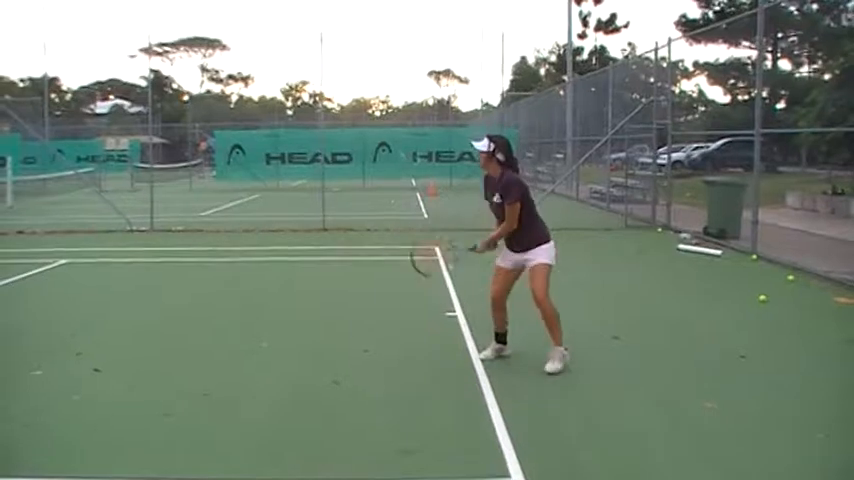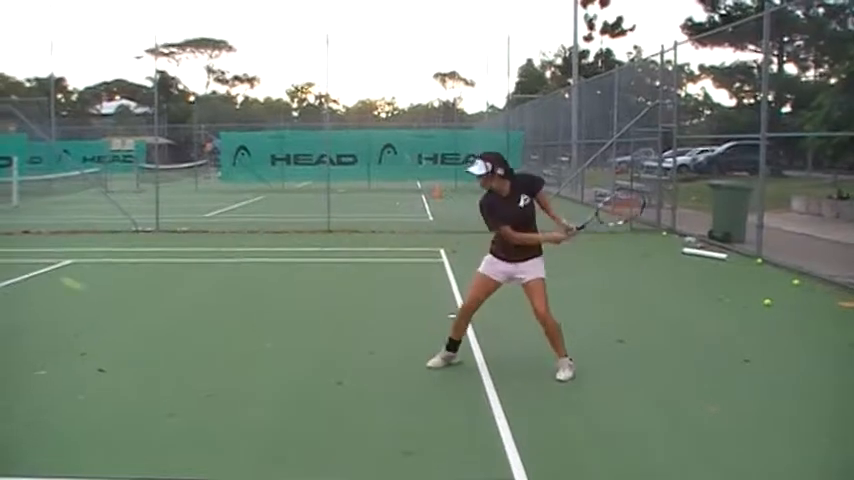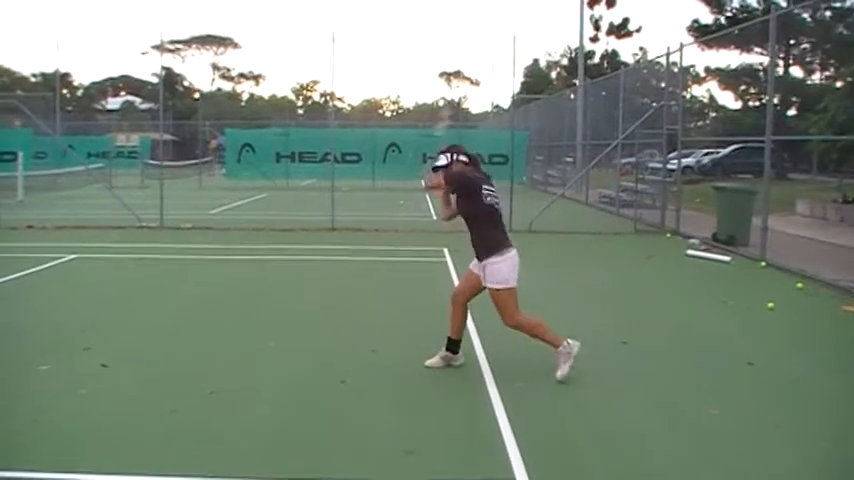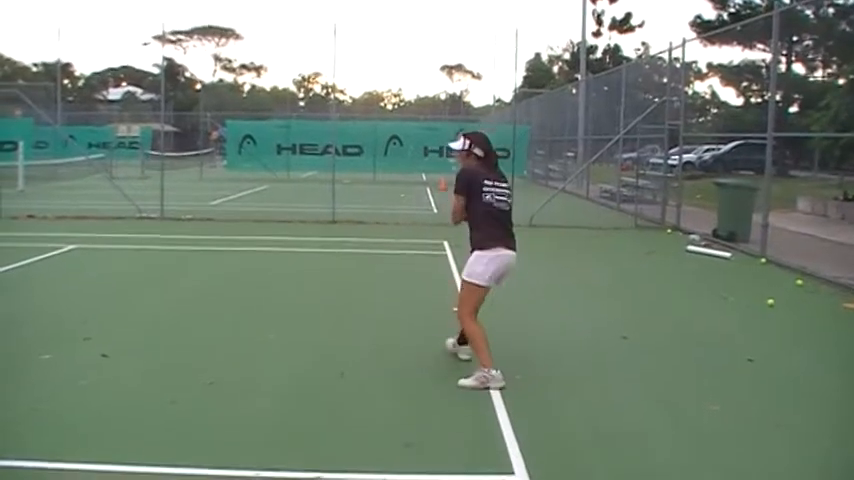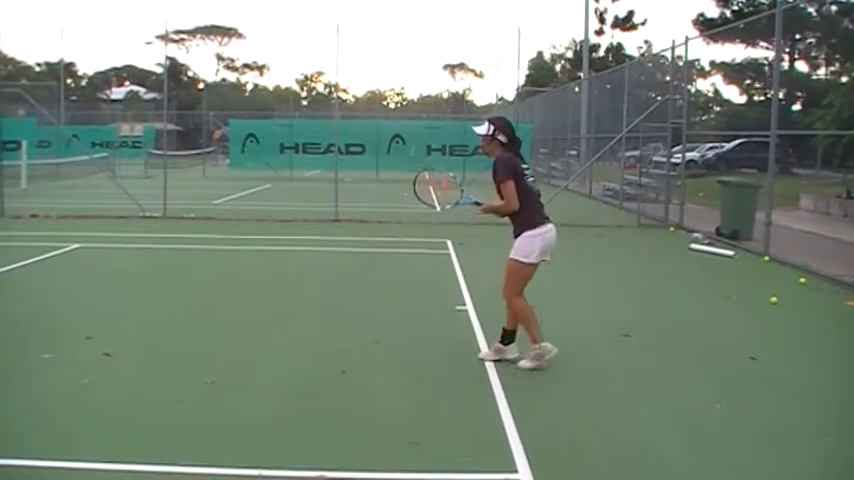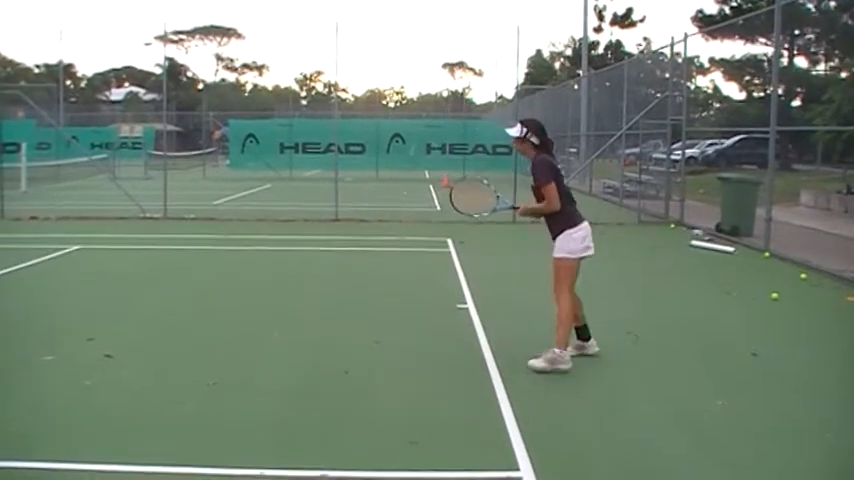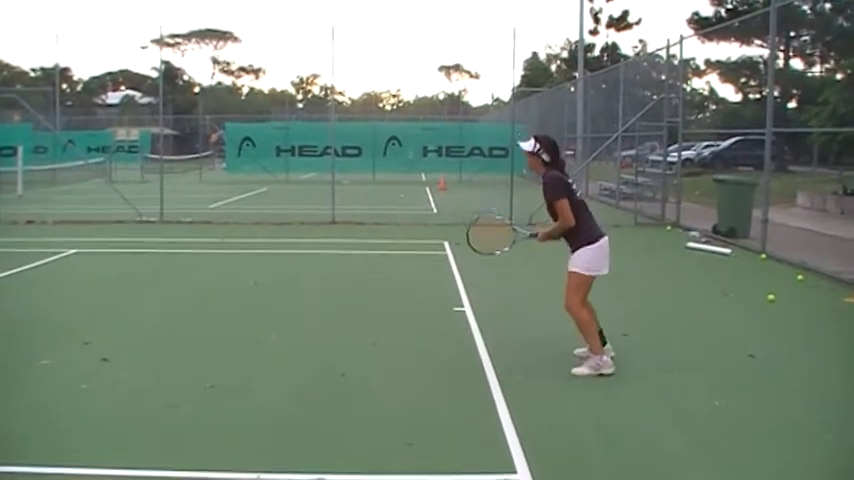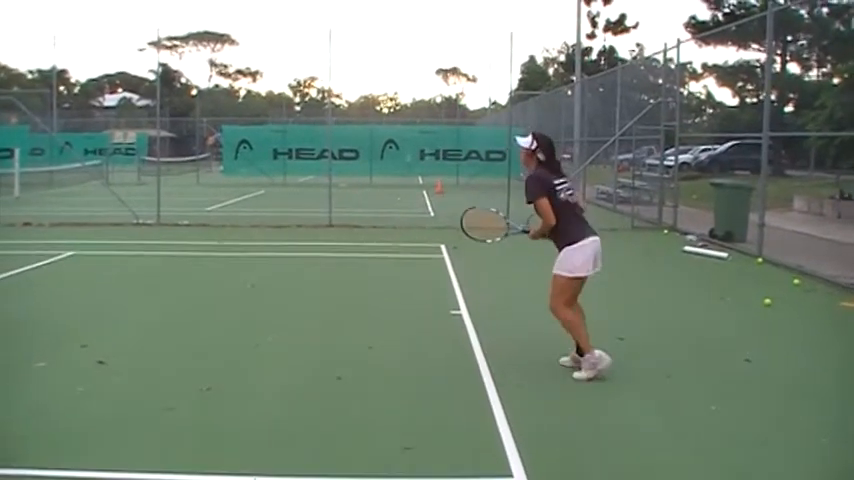
dt=0.4s
person 1, frame 1
left shoulder: (511, 182)
right shoulder: (489, 181)
left elbow: (511, 224)
left wrist: (489, 240)
right wrist: (495, 239)
left hip: (538, 246)
right hip: (510, 249)
left knee: (540, 296)
right knee: (496, 297)
left ankle: (559, 351)
right ankle: (501, 344)
person 1, frame 2
left shoulder: (525, 182)
right shoulder: (487, 203)
left elbow: (543, 201)
right elbow: (510, 237)
left wrist: (559, 221)
right wrist: (549, 238)
left hip: (529, 260)
right hip: (497, 260)
left knee: (542, 313)
right knee: (467, 308)
left ankle: (564, 360)
right ankle: (450, 352)
person 1, frame 3
left shoulder: (465, 178)
right shoulder: (477, 181)
left elbow: (430, 183)
right elbow: (448, 214)
left wrist: (435, 182)
right wrist: (441, 188)
left hip: (500, 257)
right hip: (488, 257)
left knee: (512, 318)
right knee: (459, 298)
left ankle: (564, 347)
right ankle: (451, 354)
person 1, frame 4
left shoulder: (467, 175)
right shoulder: (500, 178)
left elbow: (457, 217)
left wrist: (456, 212)
right wrist: (470, 212)
left hip: (487, 253)
right hip: (506, 252)
left knee: (465, 313)
right knee: (467, 298)
left ankle: (488, 372)
right ankle: (463, 344)
person 1, frame 5
left shoulder: (502, 162)
right shoulder: (515, 159)
left elbow: (512, 205)
left wrist: (489, 208)
right wrist: (495, 208)
left hip: (532, 234)
right hip: (541, 229)
left knee: (511, 293)
right knee: (514, 292)
left ankle: (540, 347)
right ankle: (504, 346)
person 1, frame 6
left shoulder: (540, 163)
right shoulder: (543, 161)
left elbow: (554, 205)
left wrist: (528, 209)
right wrist: (533, 210)
left hip: (570, 233)
right hip: (571, 230)
left knee: (561, 293)
right knee: (566, 290)
left ankle: (558, 353)
right ankle: (585, 341)
person 1, frame 7
left shoulder: (551, 180)
right shoulder: (557, 177)
left elbow: (568, 222)
left wrist: (547, 234)
right wrist: (553, 233)
left hip: (589, 246)
right hip: (593, 242)
left knee: (573, 304)
right knee: (579, 300)
left ankle: (600, 359)
right ankle: (601, 346)
person 1, frame 8
left shoulder: (534, 179)
right shoulder: (557, 175)
left elbow: (550, 221)
left wrist: (537, 233)
right wrist: (547, 232)
left hip: (574, 248)
right hip: (590, 241)
left knee: (558, 307)
right knee: (568, 301)
left ankle: (595, 355)
right ankle: (585, 354)
